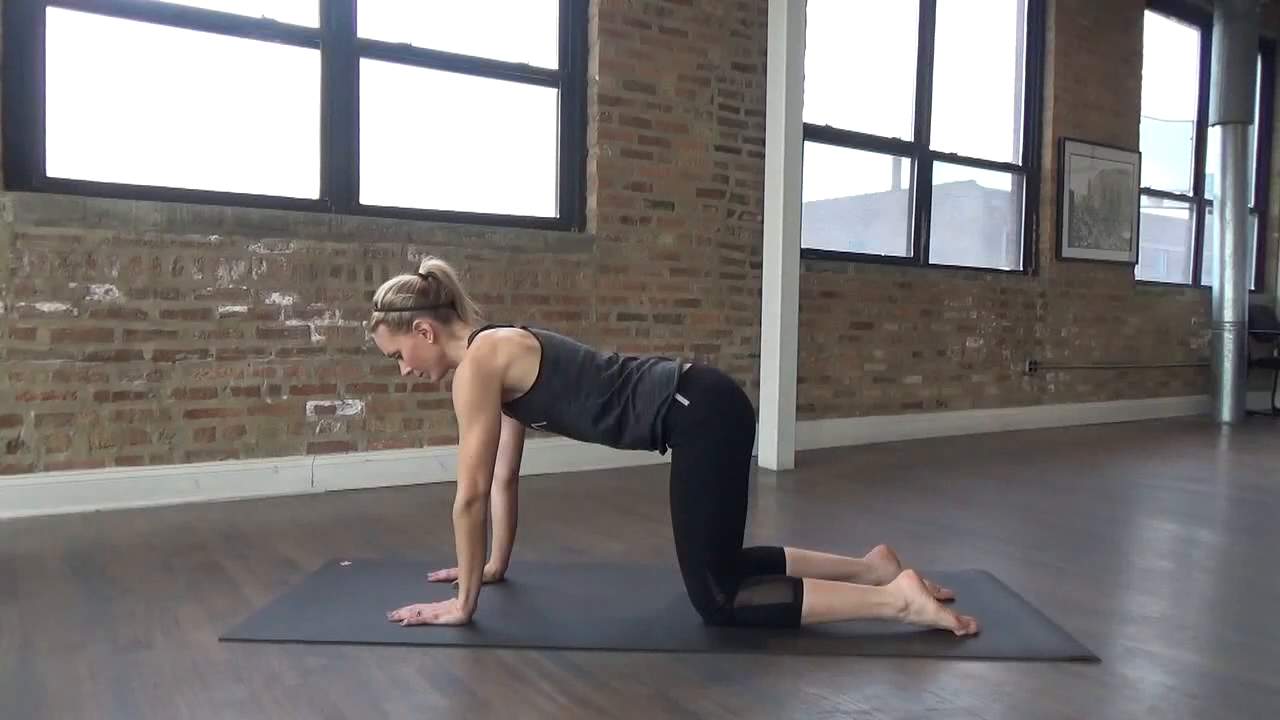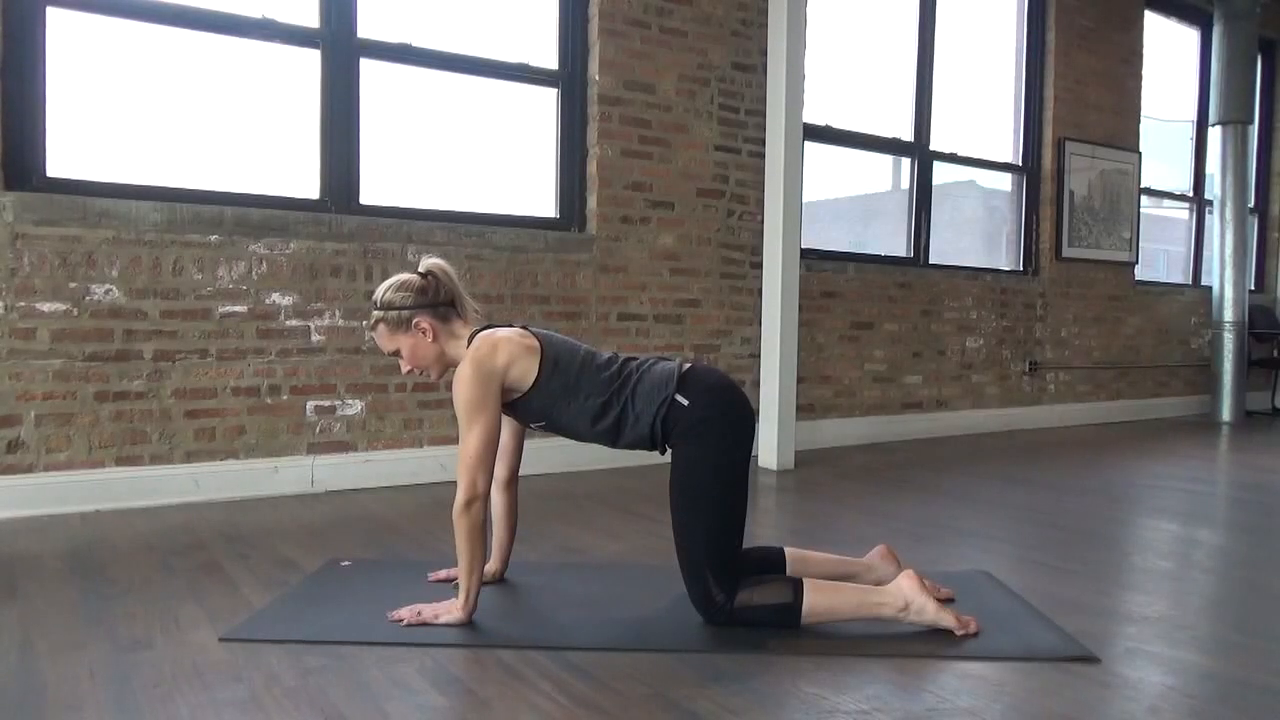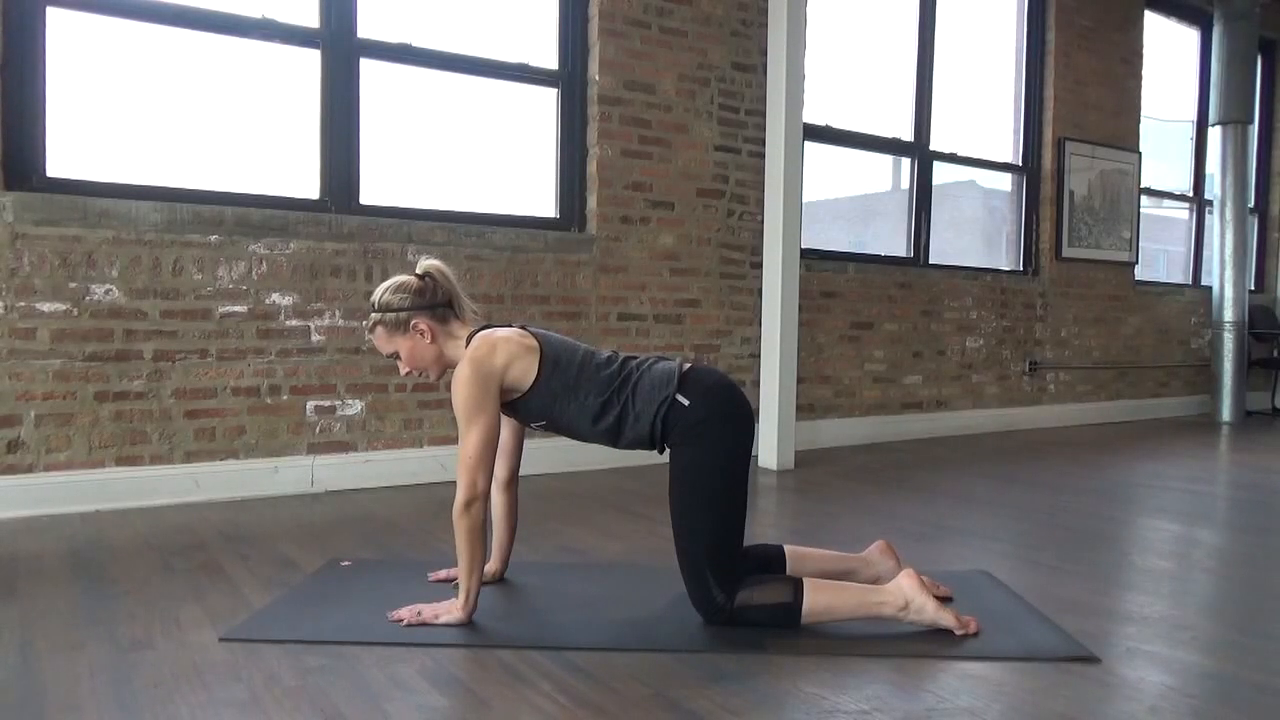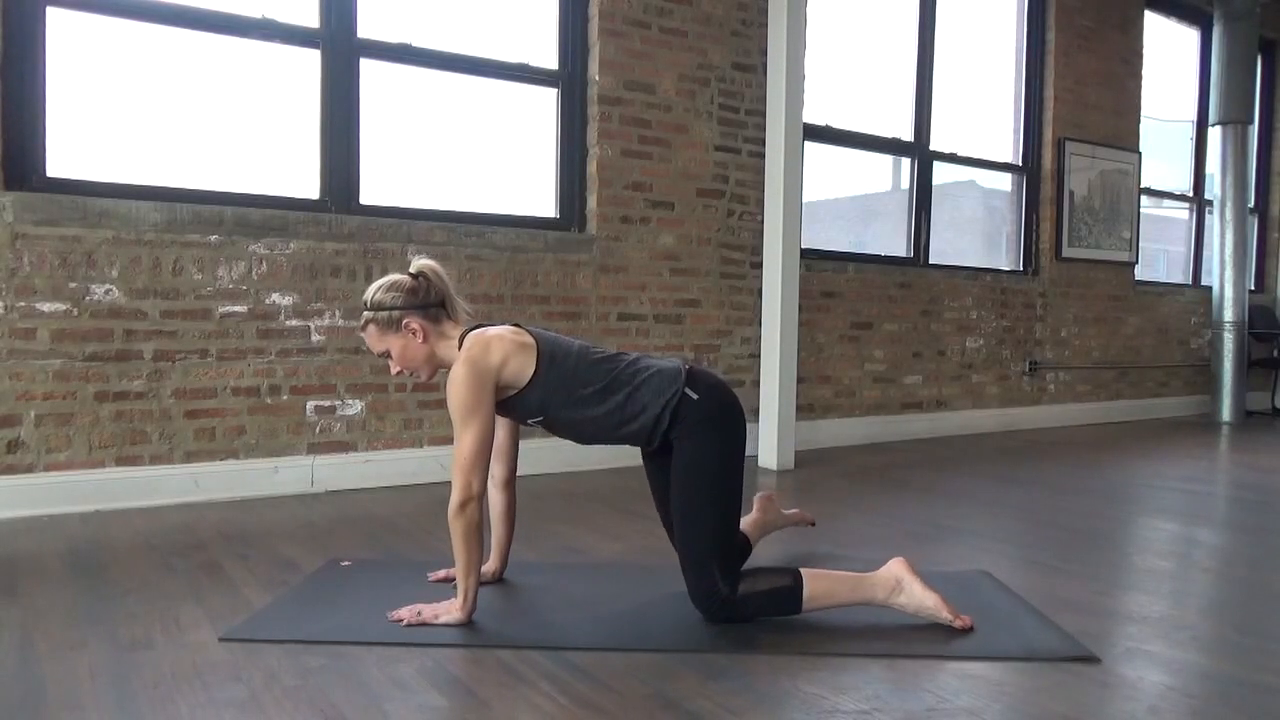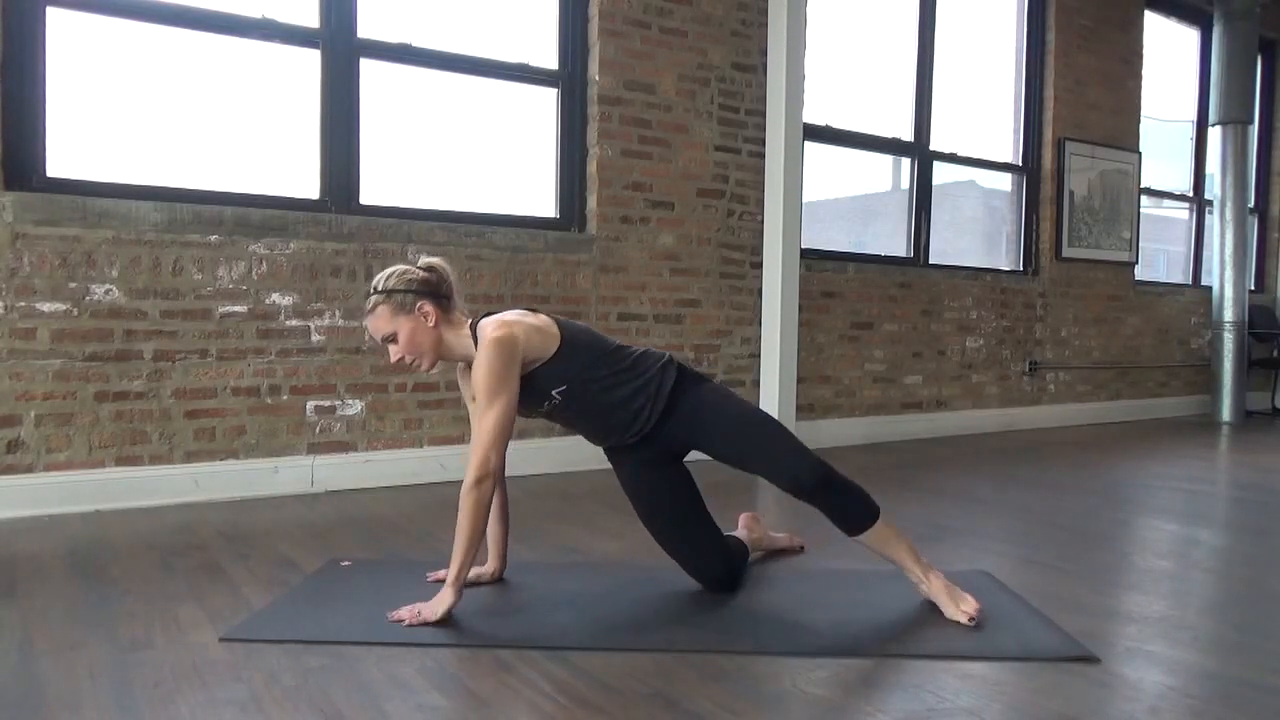
dt=1s
person 1, frame 1
left shoulder: (478, 362)
right shoulder: (500, 356)
left elbow: (471, 493)
right elbow: (504, 478)
left wrist: (465, 601)
right wrist: (493, 565)
left hip: (700, 412)
right hip: (701, 407)
left knee: (716, 598)
right knee: (716, 566)
left ankle: (896, 597)
right ankle: (869, 567)
person 1, frame 2
left shoulder: (478, 362)
right shoulder: (501, 355)
left elbow: (471, 493)
right elbow: (504, 479)
left wrist: (464, 602)
right wrist: (493, 565)
left hip: (701, 413)
right hip: (701, 406)
left knee: (716, 600)
right knee: (716, 566)
left ankle: (898, 598)
right ankle: (869, 567)
person 1, frame 3
left shoulder: (477, 362)
right shoulder: (500, 355)
left elbow: (471, 494)
right elbow: (504, 479)
left wrist: (464, 602)
right wrist: (493, 565)
left hip: (701, 413)
right hip: (700, 408)
left knee: (716, 599)
right knee: (714, 564)
left ankle: (895, 598)
right ankle: (866, 563)
person 1, frame 4
left shoulder: (472, 361)
right shoulder: (493, 356)
left elbow: (465, 496)
right elbow: (500, 478)
left wrist: (462, 603)
right wrist: (494, 564)
left hip: (697, 413)
right hip: (669, 426)
left knee: (715, 598)
right knee: (706, 562)
left ankle: (887, 584)
right ankle: (759, 519)
person 1, frame 5
left shoulder: (498, 338)
right shoulder: (470, 370)
left elbow: (481, 475)
right elbow: (493, 476)
left wrist: (451, 590)
right wrist: (493, 563)
left hip: (682, 399)
right hip: (633, 446)
left knee: (809, 476)
right knee: (718, 574)
left ankle: (926, 577)
right ankle: (751, 536)
